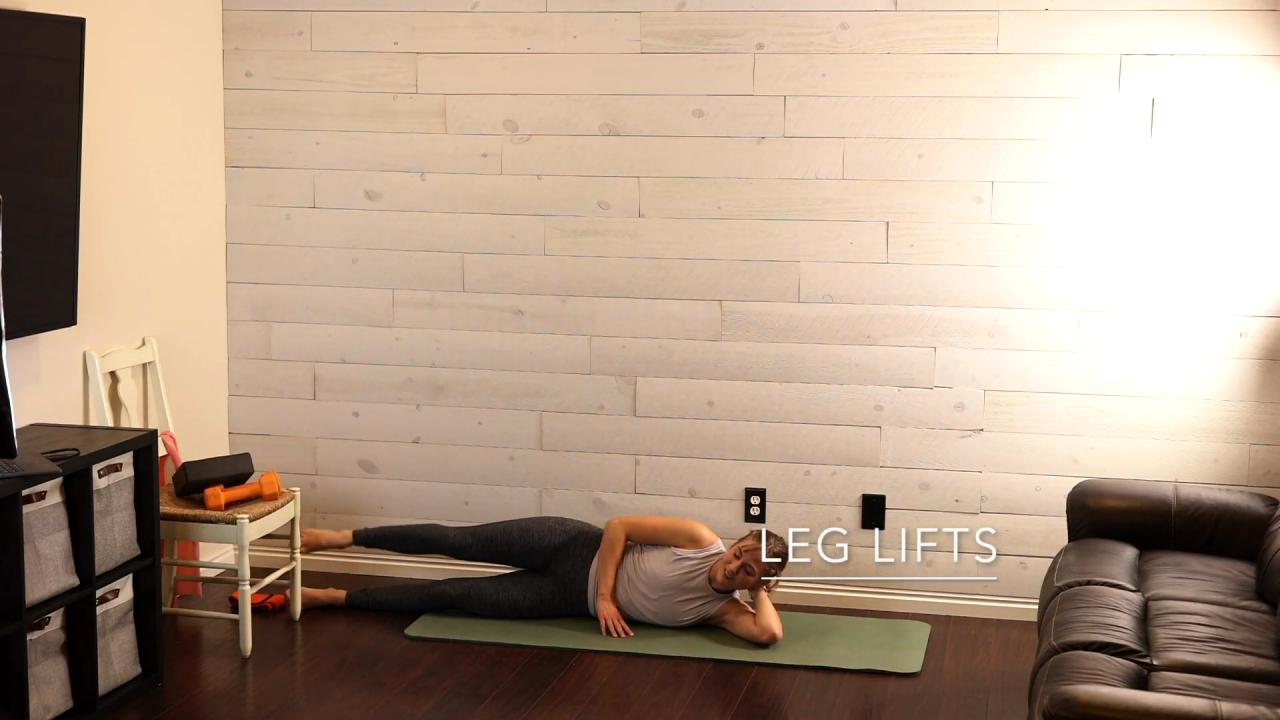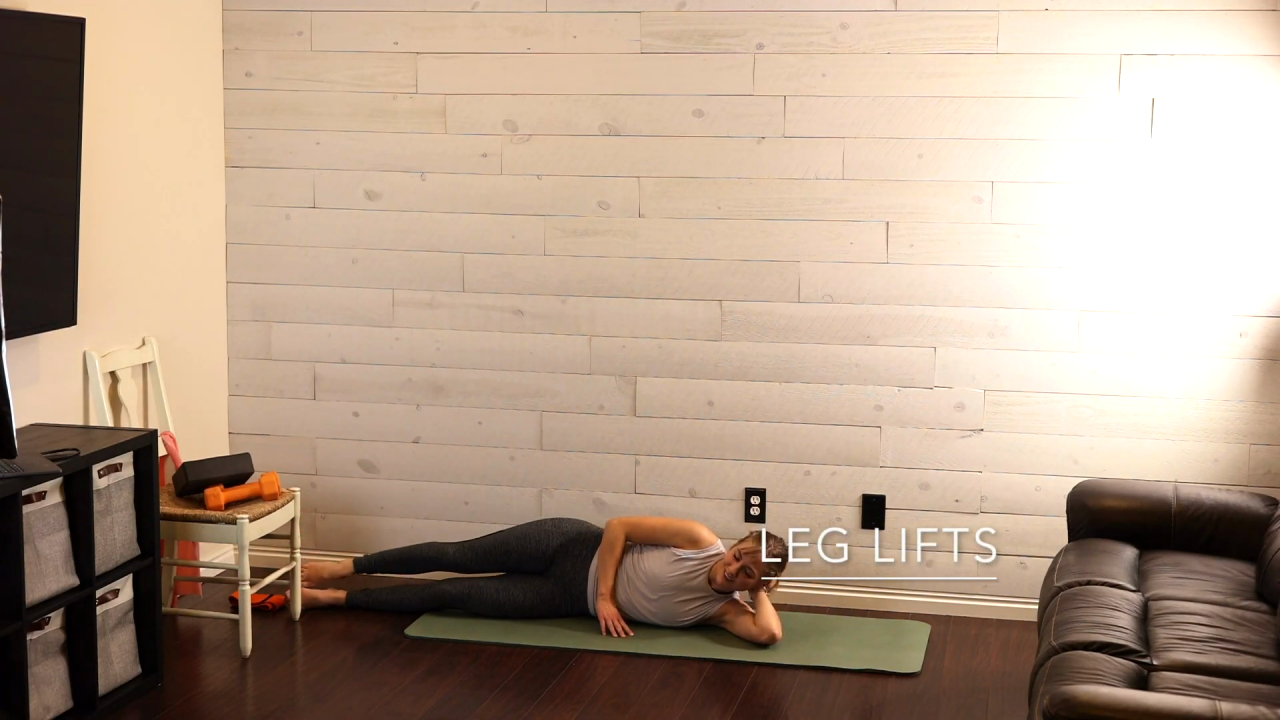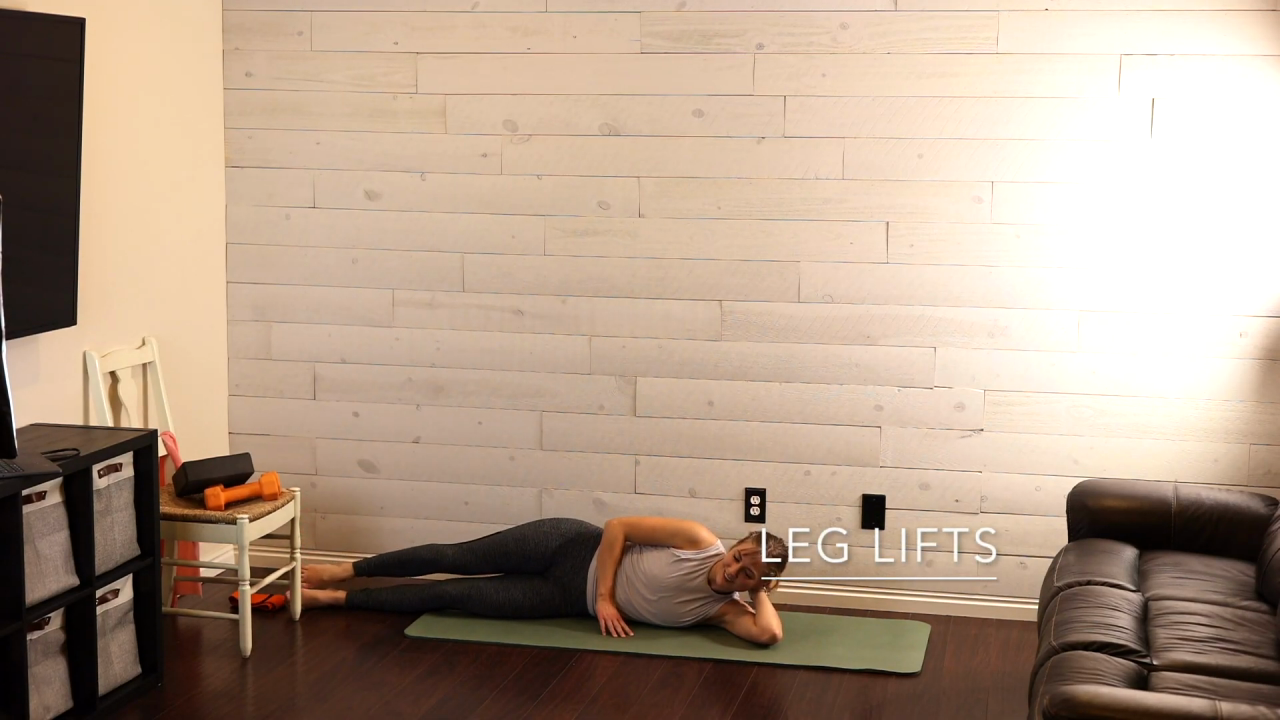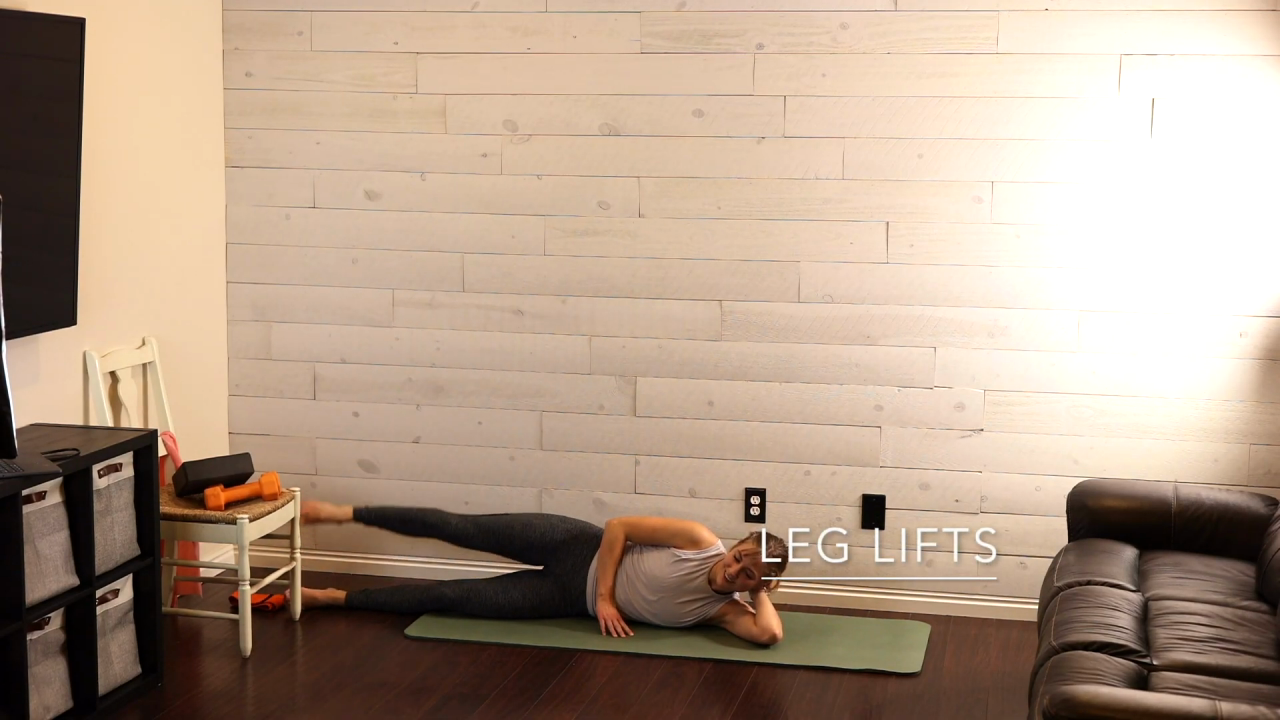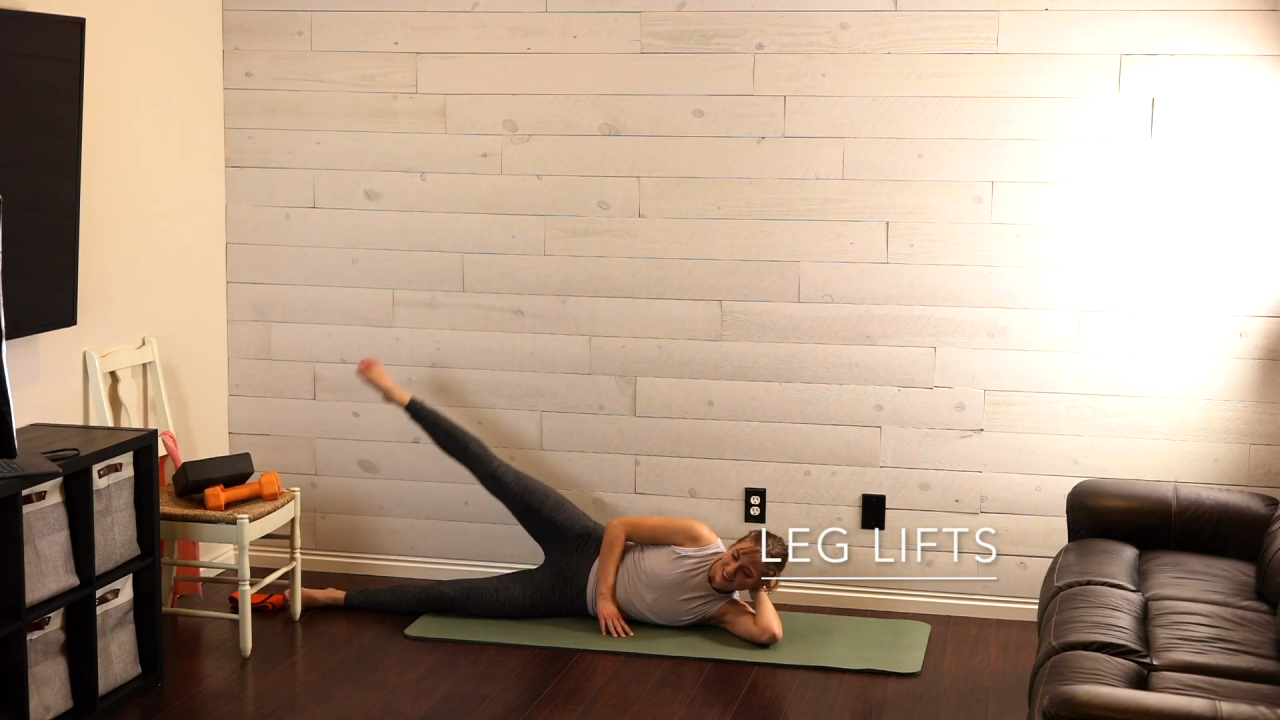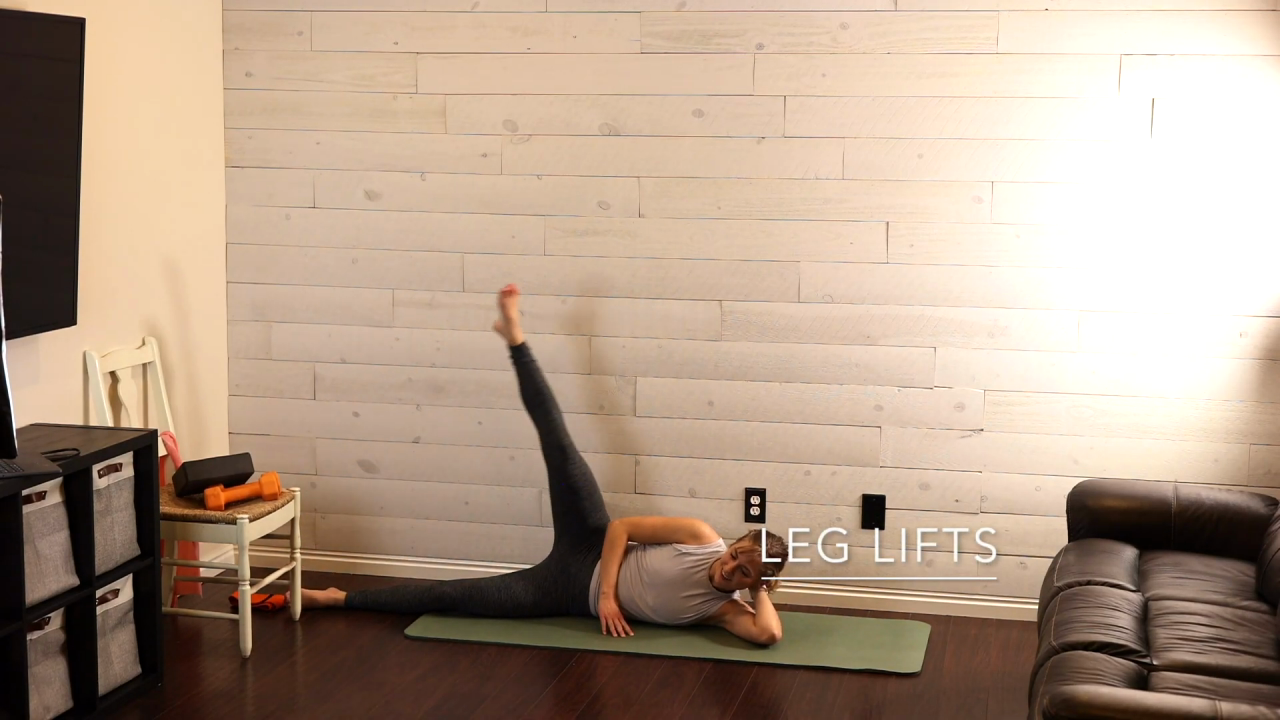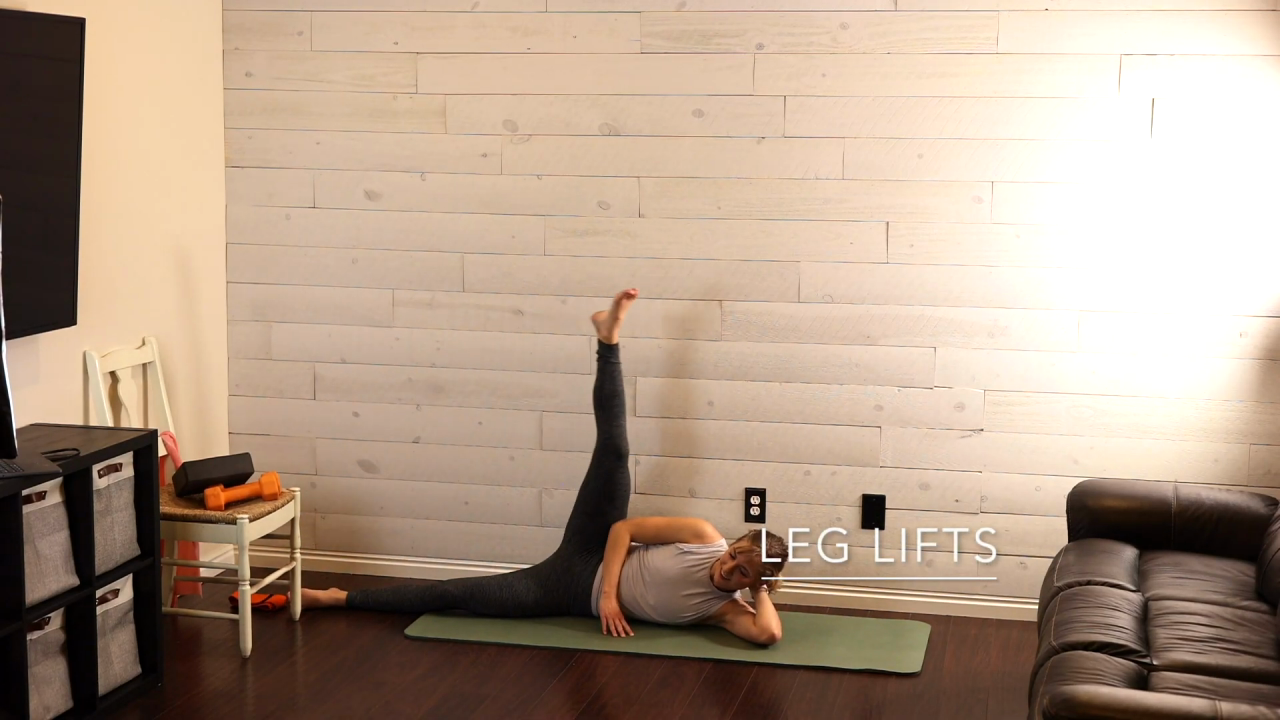
dt=0.2s
person 1, frame 1
left shoulder: (724, 609)
right shoulder: (700, 539)
left elbow: (769, 633)
right elbow: (618, 525)
left wrist: (761, 589)
right wrist: (607, 593)
left hip: (574, 599)
right hip: (576, 550)
left knee: (451, 593)
right knee: (457, 541)
left ankle: (336, 596)
right ankle: (343, 537)
person 1, frame 2
left shoulder: (723, 609)
right shoulder: (699, 540)
left elbow: (769, 633)
right elbow: (618, 526)
left wrist: (760, 589)
right wrist: (606, 593)
left hip: (572, 599)
right hip: (575, 550)
left knee: (451, 595)
right knee: (456, 556)
left ankle: (336, 598)
right ankle: (345, 568)
person 1, frame 3
left shoulder: (722, 609)
right shoulder: (699, 540)
left elbow: (769, 633)
right elbow: (617, 526)
left wrist: (760, 589)
right wrist: (606, 592)
left hip: (573, 599)
right hip: (575, 549)
left knee: (451, 594)
right knee: (456, 558)
left ankle: (335, 597)
right ankle: (346, 570)
person 1, frame 4
left shoulder: (729, 607)
right shoulder: (700, 541)
left elbow: (765, 630)
right elbow: (619, 526)
left wrist: (763, 590)
right wrist: (604, 594)
left hip: (577, 596)
right hip: (578, 548)
left knee: (452, 595)
right knee: (461, 530)
left ankle: (338, 596)
right ankle: (345, 513)
person 1, frame 5
left shoulder: (727, 611)
right shoulder: (702, 539)
left elbow: (770, 632)
right elbow: (619, 528)
left wrist: (761, 592)
right wrist: (606, 595)
left hip: (576, 598)
right hip: (584, 556)
left knee: (455, 596)
right knee: (493, 474)
left ankle: (334, 598)
right ankle: (398, 396)
person 1, frame 6
left shoulder: (723, 608)
right shoulder: (702, 537)
left elbow: (768, 634)
right elbow: (620, 527)
left wrist: (760, 589)
right wrist: (608, 593)
left hip: (577, 598)
right hip: (589, 554)
left knee: (452, 596)
right knee: (558, 442)
left ankle: (338, 600)
right ankle: (514, 336)
person 1, frame 7
left shoulder: (724, 608)
right shoulder: (704, 535)
left elbow: (768, 633)
right elbow: (624, 528)
left wrist: (762, 589)
right wrist: (610, 591)
left hip: (579, 598)
right hip: (590, 555)
left knee: (456, 595)
right knee: (613, 445)
left ankle: (340, 599)
right ankle: (608, 334)
